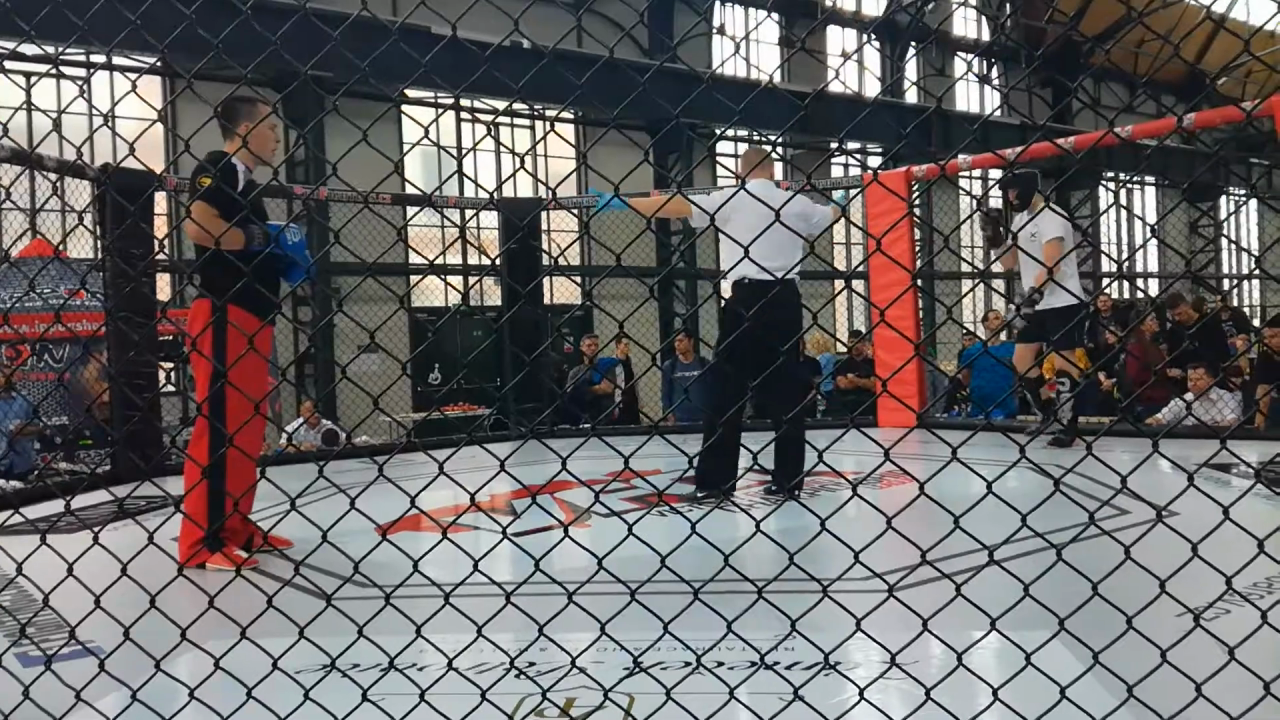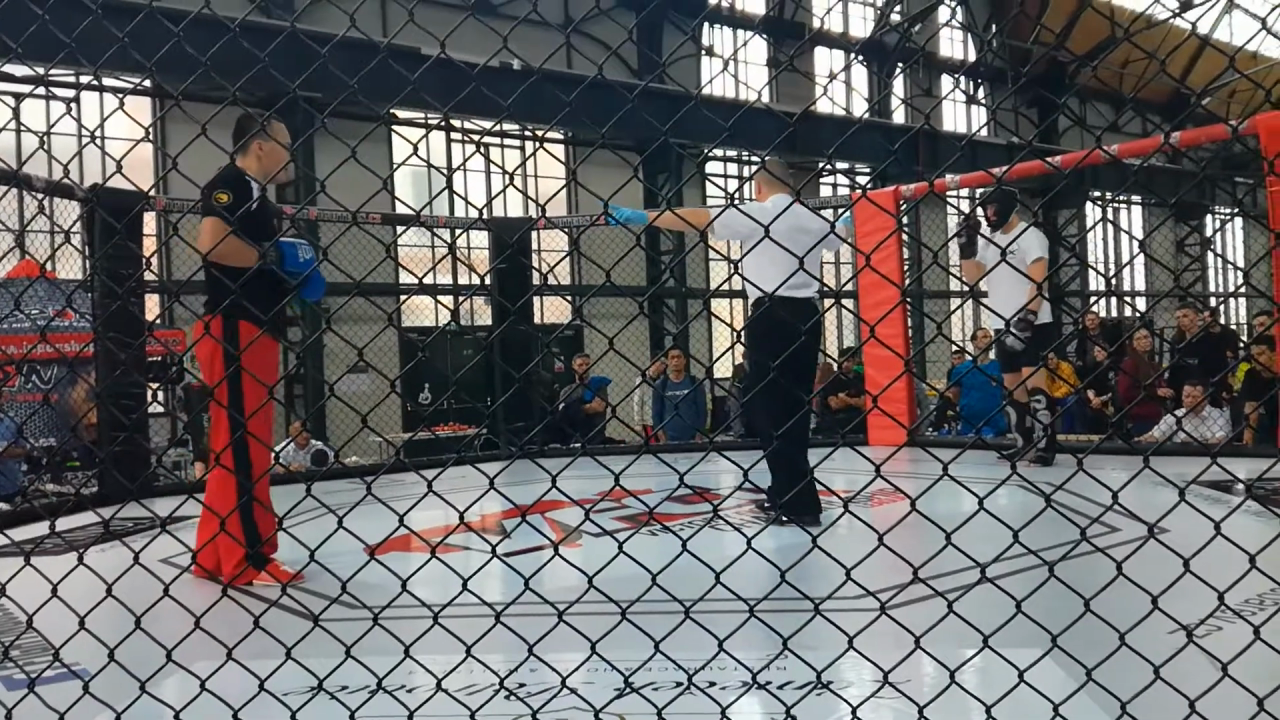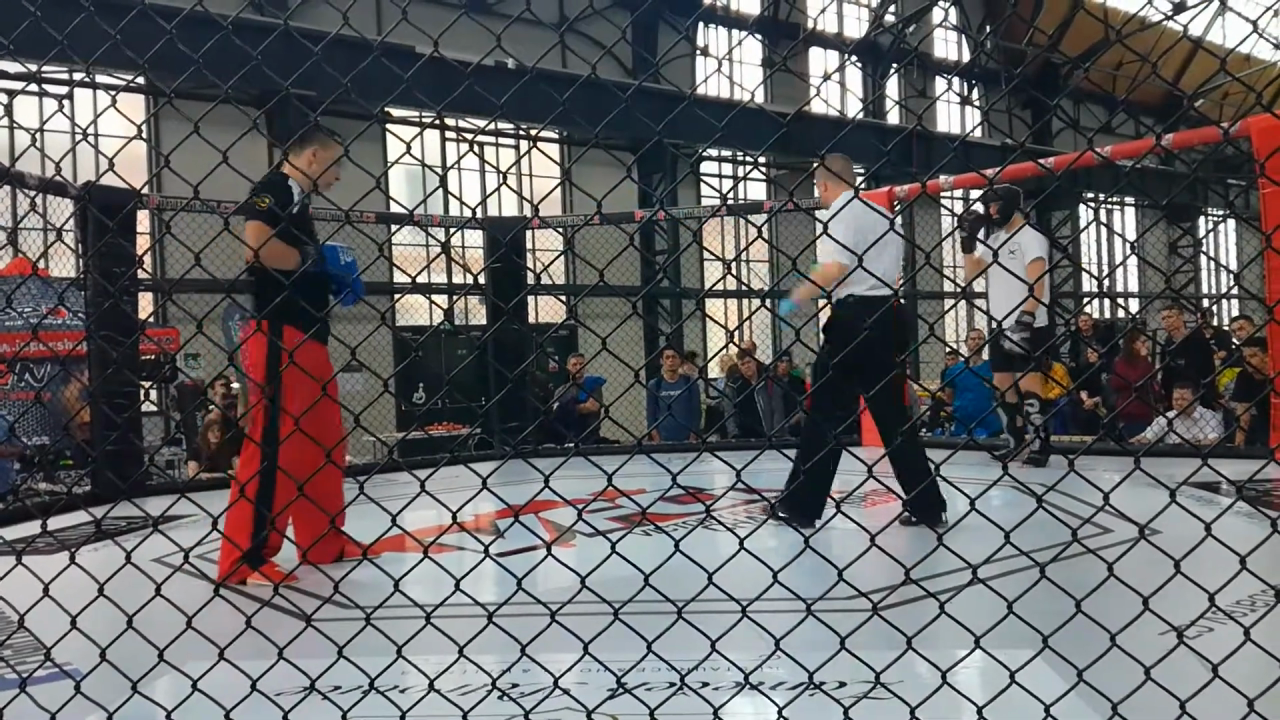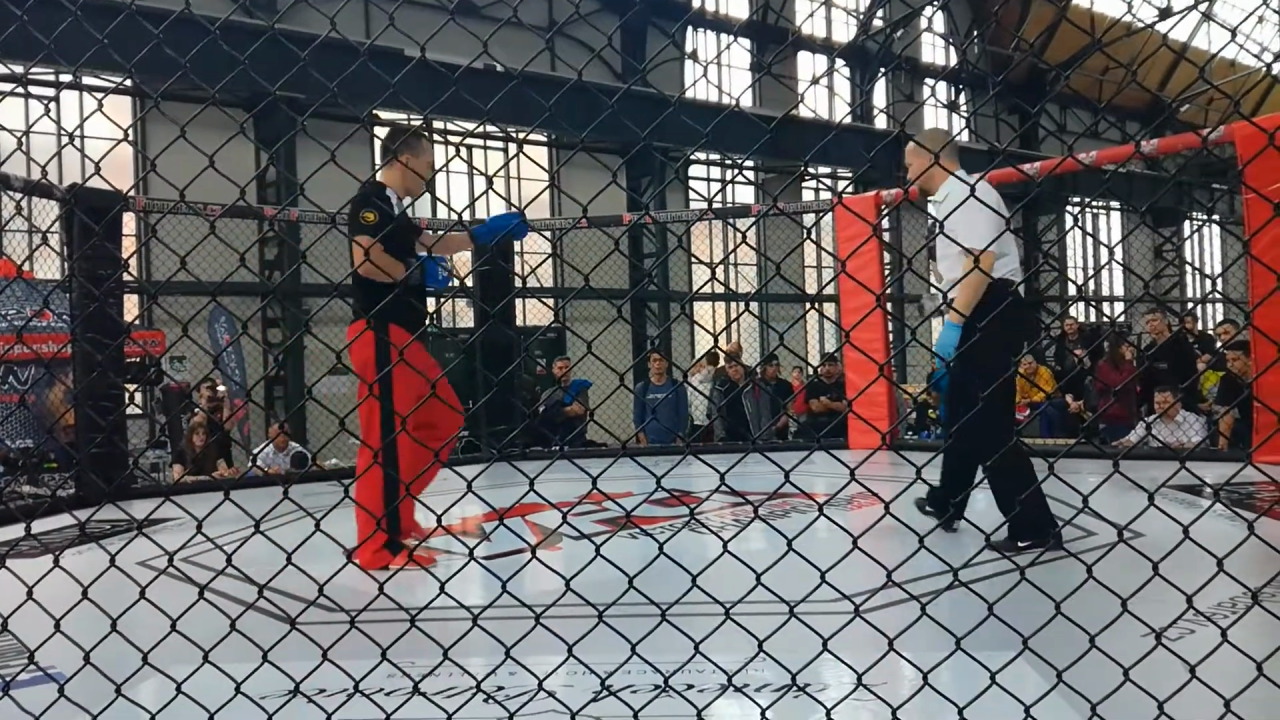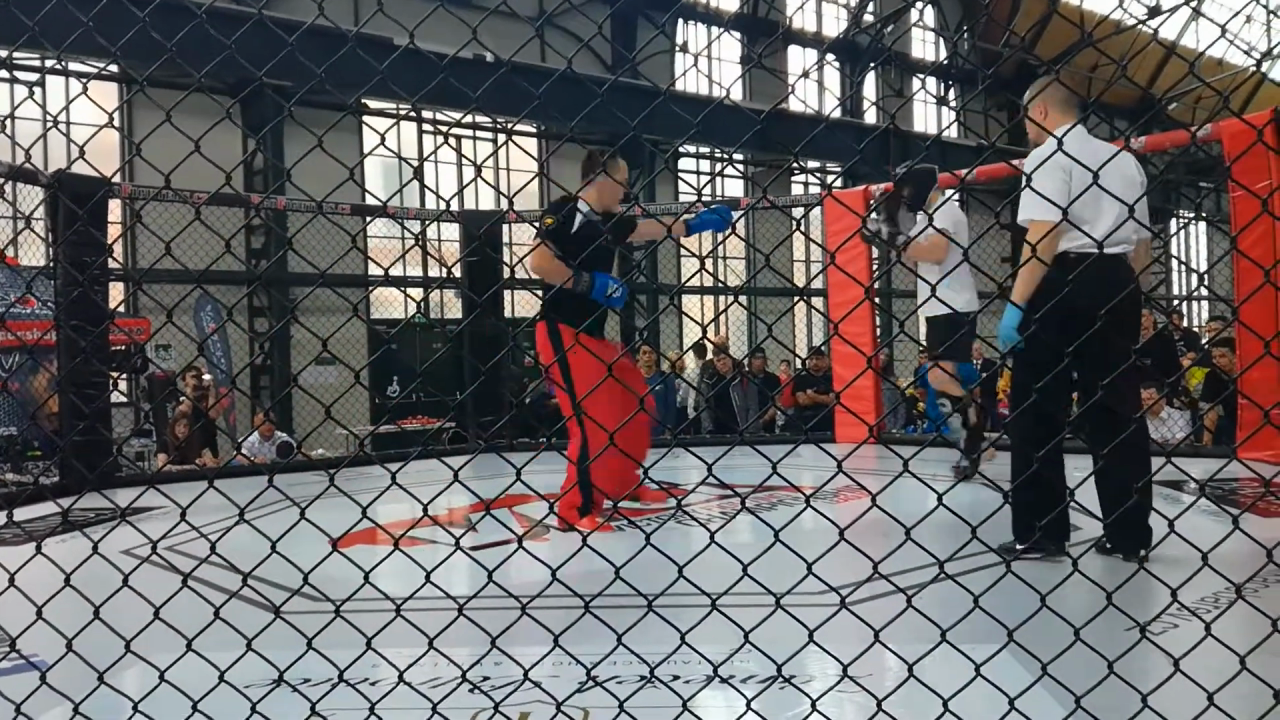
dt=1s
person 1, frame 1
left shoulder: (244, 181)
right shoulder: (218, 167)
right elbow: (196, 225)
left wrist: (285, 260)
right wrist: (262, 237)
left hip: (251, 318)
right hip: (224, 315)
left knee: (248, 425)
right knee: (220, 423)
left ankle: (235, 526)
right ankle: (202, 539)
person 1, frame 2
left shoulder: (254, 195)
right shoulder: (231, 183)
right elbow: (212, 244)
left wrist: (294, 275)
right wrist: (272, 255)
left hip: (256, 334)
right hip: (234, 332)
left knee: (246, 443)
right knee: (243, 443)
left ankle: (213, 553)
right ankle: (246, 559)
person 1, frame 3
left shoulder: (299, 201)
right shoulder: (274, 188)
right elbow: (257, 246)
left wrist: (338, 278)
right wrist: (316, 259)
left hip: (306, 336)
right hip: (279, 335)
left knee: (324, 440)
right knee: (274, 441)
left ankle: (324, 539)
right ankle: (245, 557)
person 1, frame 4
left shoulder: (394, 207)
right shoulder: (372, 199)
left elbow: (433, 243)
right elbow: (365, 260)
left wrist: (490, 231)
right wrist: (418, 272)
left hip: (404, 336)
right hip: (383, 335)
left knee: (440, 420)
right knee: (387, 437)
left ankle: (390, 511)
right ankle: (379, 546)
person 1, frame 5
left shoulder: (609, 222)
right shoulder: (562, 211)
left elbow: (656, 229)
right elbow: (538, 261)
left wrist: (697, 222)
right wrist: (588, 284)
left hip: (594, 335)
right hip: (561, 333)
left knee: (634, 406)
right knee: (591, 421)
left ankle: (621, 485)
right ankle: (577, 509)
person 2, frame 1
left shoulder: (731, 200)
right shoulder: (797, 204)
left elbow: (678, 207)
right elbow: (831, 215)
left wrist: (624, 203)
right wrist: (839, 205)
left hip: (748, 298)
right hip: (786, 299)
left knee: (728, 390)
right knee: (789, 390)
left ankle: (714, 482)
right ankle: (788, 479)
person 2, frame 2
left shoulder: (755, 215)
right shoulder: (815, 219)
left elbow: (698, 220)
right elbow: (839, 235)
left wrist: (642, 217)
right wrist: (845, 222)
left hip: (772, 316)
right hip: (806, 315)
left knee: (772, 409)
right knee: (793, 406)
left ankle: (799, 504)
right ankle: (783, 494)
person 2, frame 3
left shoulder: (841, 213)
right shoulder: (881, 214)
left elbow: (833, 272)
left wrist: (794, 297)
left hip: (861, 320)
right hip: (888, 316)
left knee: (825, 413)
right knee: (893, 414)
left ankle: (801, 506)
right ankle: (926, 506)
person 2, frame 4
left shoulder: (966, 194)
right shoulder: (959, 199)
left elbow: (981, 262)
left wrist: (953, 323)
left hip: (987, 315)
right hip: (997, 315)
left knee: (989, 424)
right knee: (965, 416)
left ankle: (1033, 527)
right ankle: (948, 500)
person 2, frame 5
left shoulder: (1046, 157)
right shoulder: (1123, 160)
left elbow: (1042, 237)
right elbow: (1141, 242)
left wrist: (1016, 304)
left hip: (1059, 289)
right hip: (1116, 286)
left knee: (1036, 413)
right knee: (1116, 410)
left ankle: (1040, 532)
right ankle: (1129, 533)
person 3, frame 1
left shoulder: (1050, 217)
right shoulder: (1018, 220)
left elbow: (1050, 264)
right elbow: (1009, 263)
left wrist: (1029, 297)
right wrist: (994, 237)
left hip: (1063, 303)
right hip: (1036, 306)
left knee: (1062, 363)
right knee: (1022, 361)
left ankle: (1067, 427)
right ankle: (1048, 409)
person 3, frame 2
left shoulder: (1030, 236)
right shoulder: (989, 240)
left elbow: (1039, 283)
right elbow: (973, 277)
left wrist: (1025, 320)
right wrist: (966, 243)
left hip: (1033, 323)
right hip: (1004, 324)
left knee: (1033, 380)
right knee: (1012, 385)
left ankle: (1044, 446)
right ankle: (1025, 443)
person 3, frame 3
left shoulder: (1029, 236)
right shoulder: (993, 239)
left elbow: (1037, 282)
right elbow: (972, 273)
left wrist: (1024, 321)
right wrist: (967, 239)
left hip: (1028, 325)
right hip: (1002, 325)
left knee: (1027, 382)
right knee: (1003, 385)
left ankle: (1039, 446)
right ankle: (1018, 443)
person 3, frame 4
left shoulder: (997, 243)
right shoulder: (971, 244)
left elbow: (994, 289)
right elbow: (952, 280)
left wrist: (948, 302)
right wrist: (937, 253)
left hip: (1002, 327)
right hip: (983, 328)
left knee: (994, 389)
person 3, frame 5
left shoulder: (946, 211)
right shoulder: (926, 216)
left elbow: (935, 252)
right elbow: (913, 254)
left hip: (953, 309)
right hip: (939, 310)
left knee: (938, 377)
right knee: (945, 378)
left ankle: (971, 444)
right ankle: (973, 439)
